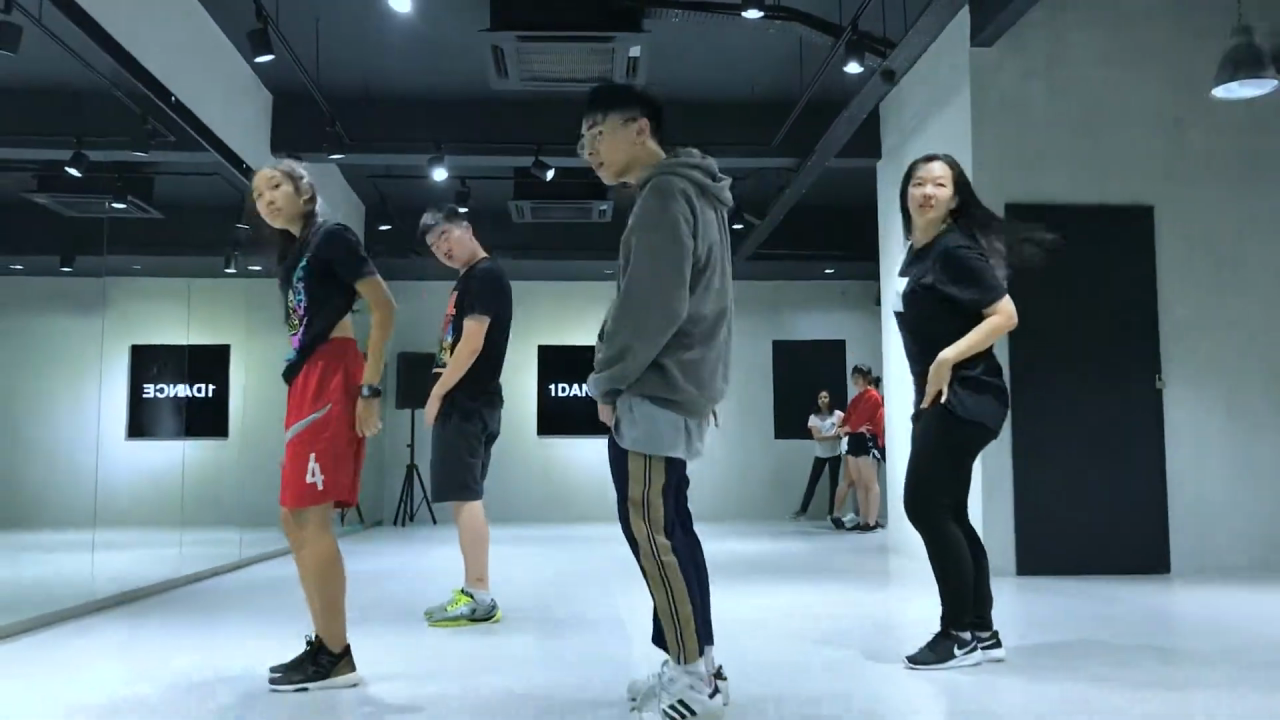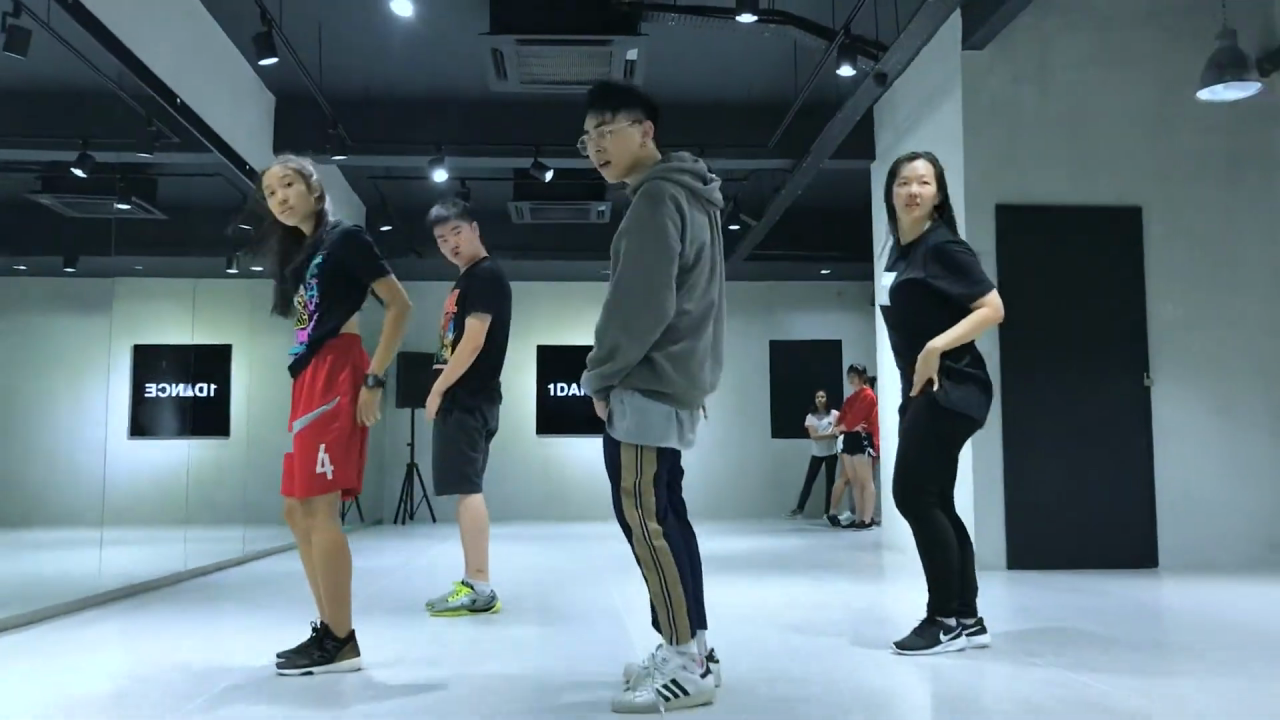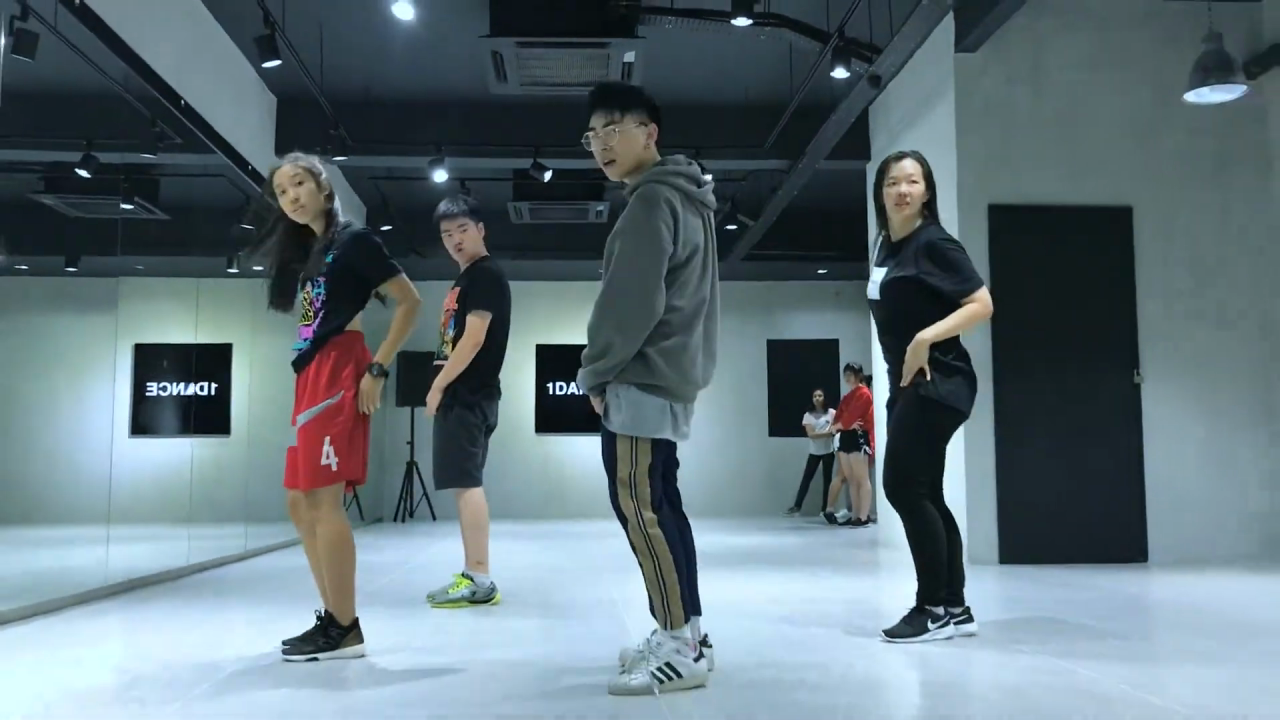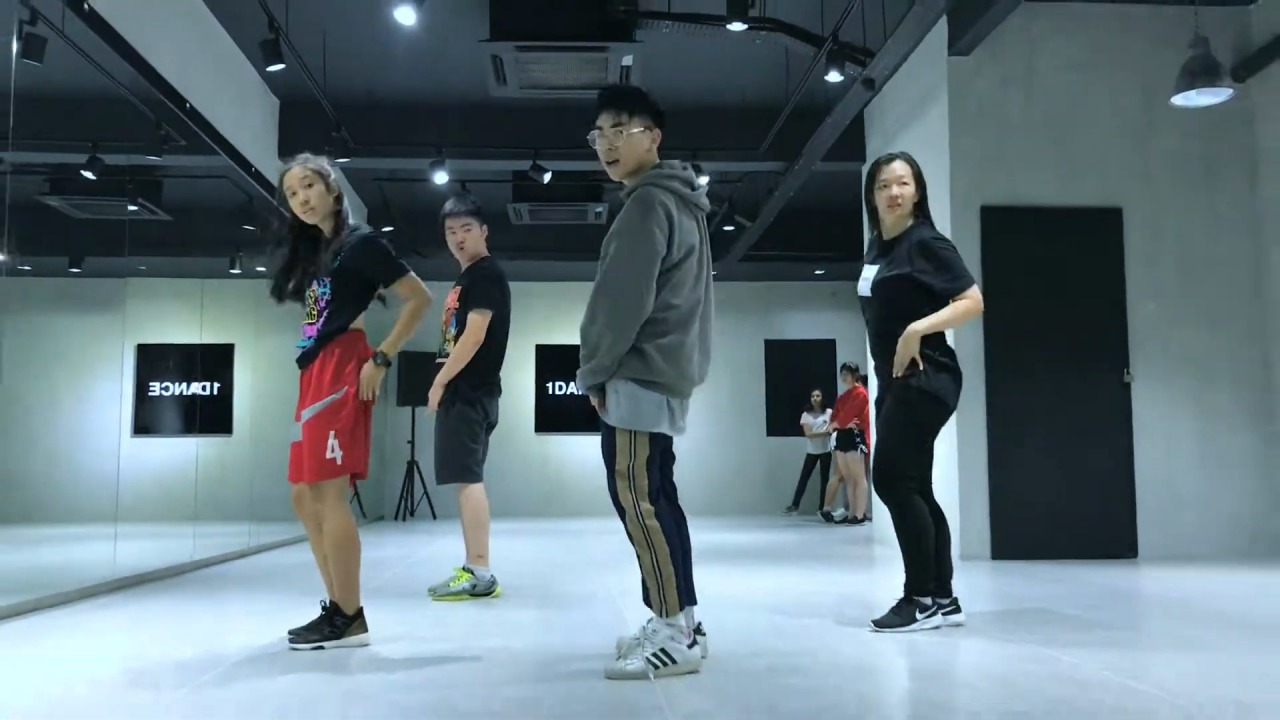
dt=0.1s
person 1, frame 1
left shoulder: (666, 196)
right shoulder: (697, 195)
left elbow: (651, 307)
left wrist: (607, 380)
left hip: (652, 393)
right hip: (680, 389)
left knee: (651, 530)
right knee: (669, 528)
right ankle: (696, 663)
person 1, frame 2
left shoulder: (656, 198)
right shoulder: (689, 197)
left elbow: (640, 306)
left wrist: (600, 376)
left hip: (645, 387)
right hip: (672, 383)
left knee: (644, 518)
right knee: (664, 516)
left ankle: (685, 662)
right ankle: (690, 646)
person 1, frame 3
left shoulder: (651, 201)
right shoulder: (686, 198)
left elbow: (630, 302)
left wrist: (596, 373)
left hip: (641, 380)
right hip: (670, 376)
left knee: (640, 507)
right knee: (659, 505)
person 1, frame 4
right shoulder: (680, 200)
left elbow: (620, 299)
left wrist: (593, 371)
left hip: (639, 376)
right hip: (666, 372)
left knee: (637, 500)
right knee: (656, 499)
person 2, frame 1
left shoulder: (331, 237)
right shoulder: (297, 250)
left elbow: (385, 308)
left wrist: (369, 388)
left hip: (328, 380)
right hip: (306, 384)
left knee: (311, 520)
right knee: (295, 521)
left ankle: (336, 656)
right ankle: (325, 644)
person 2, frame 2
left shoulder: (345, 237)
right shoulder: (299, 251)
left elbow: (399, 306)
left wrist: (374, 378)
left hip: (334, 375)
right hip: (311, 379)
left knee: (318, 509)
right knee: (298, 511)
left ankle: (340, 641)
right ankle: (330, 630)
person 2, frame 3
left shoulder: (353, 240)
right shoulder: (302, 249)
left elbow: (410, 301)
left wrist: (377, 368)
left hip: (337, 373)
right hip: (311, 375)
left knee: (324, 500)
right knee: (300, 502)
right ankle: (332, 620)
person 2, frame 4
left shoulder: (360, 242)
right shoulder: (312, 249)
left elbow: (420, 298)
left wrist: (381, 357)
left hip: (341, 368)
right hip: (315, 372)
left knee: (328, 493)
right knee: (305, 496)
person 3, frame 1
left shoulder: (959, 250)
right shoulder: (915, 253)
left elbow: (1006, 316)
left wrist: (947, 358)
right wrist: (926, 381)
left hip: (966, 399)
right hip: (940, 399)
left knee: (927, 505)
right knee: (947, 513)
left ankle: (962, 631)
right ankle: (980, 628)
person 3, frame 2
left shoulder: (943, 246)
right shoulder: (899, 248)
left elbow: (992, 309)
left wrist: (936, 347)
right wrist: (916, 364)
left hip: (950, 390)
right hip: (923, 391)
left knee: (914, 496)
right knee: (934, 505)
left ankle: (946, 618)
right ankle: (965, 616)
person 3, frame 3
left shoulder: (935, 244)
right shoulder: (887, 245)
left elbow: (982, 304)
left wrist: (928, 337)
right wrist: (904, 367)
left hip: (937, 384)
right hip: (909, 385)
left knee: (904, 485)
right knee: (924, 493)
left ankle: (934, 607)
right ankle: (953, 606)
person 3, frame 4
left shoulder: (927, 243)
right shoulder: (877, 244)
left elbow: (973, 302)
left wrist: (919, 329)
left hip: (923, 378)
right hip: (895, 380)
left knee: (894, 478)
right knee: (913, 488)
right ankle: (941, 597)
person 4, frame 1
left shoulder: (485, 276)
right shoulder: (471, 280)
left elbow: (471, 345)
left wrist: (436, 394)
right wrist: (444, 394)
left hip: (465, 404)
right hip: (469, 403)
left knee: (465, 497)
right knee: (465, 497)
left ankle: (480, 597)
right ankle: (472, 592)
person 4, frame 2
left shoulder: (486, 275)
right shoulder: (470, 278)
left elbow: (473, 343)
left wrist: (437, 390)
right wrist: (444, 390)
left hip: (466, 399)
right hip: (468, 398)
left knee: (466, 490)
right knee: (466, 491)
left ankle: (480, 588)
right ankle: (472, 583)
person 4, frame 3
left shoulder: (486, 274)
right shoulder: (467, 278)
left elbow: (473, 340)
left wrist: (437, 386)
right wrist: (444, 387)
left hip: (466, 396)
right hip: (465, 395)
left knee: (466, 484)
right knee: (465, 485)
left ankle: (479, 580)
right ankle: (472, 576)
person 4, frame 4
left shoulder: (487, 274)
right shoulder: (467, 277)
left elbow: (474, 337)
left wrist: (439, 382)
right wrist: (445, 384)
left hip: (467, 392)
right hip: (465, 391)
left knee: (467, 479)
right knee: (466, 480)
left ankle: (480, 573)
right ankle: (473, 569)
